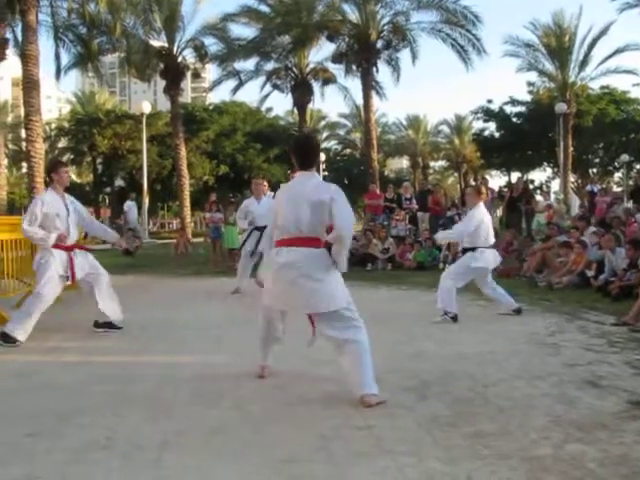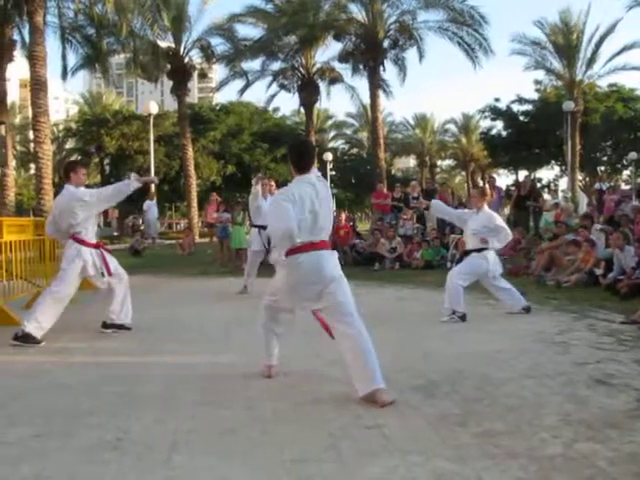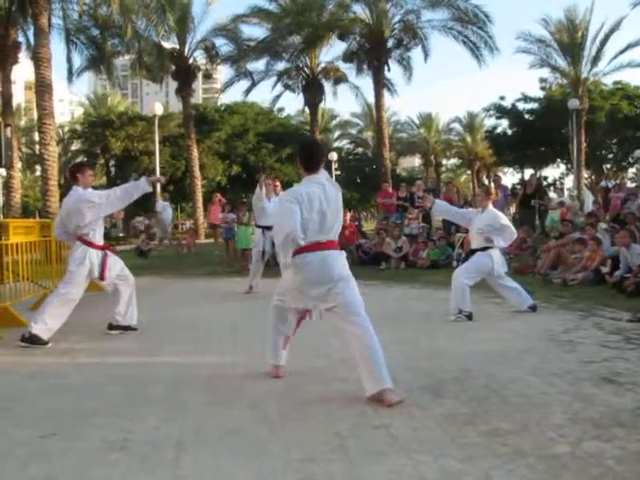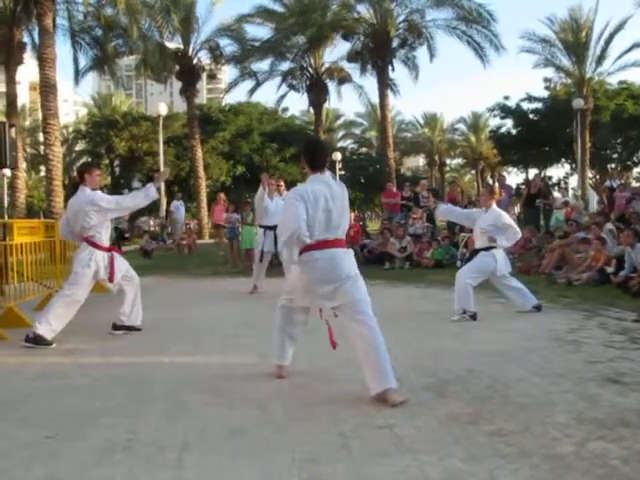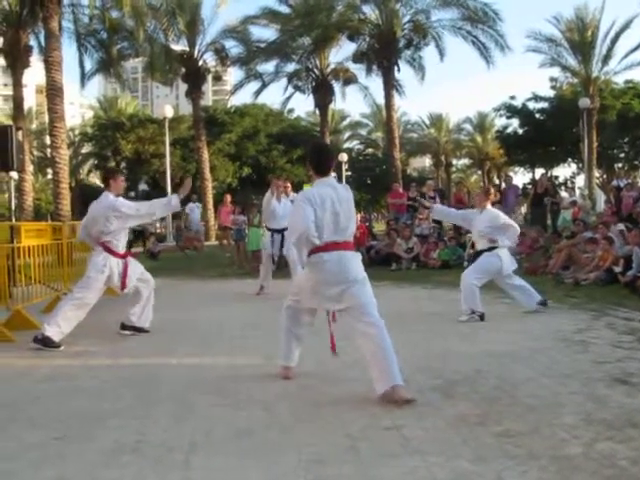
dt=0.4s
person 1, frame 1
left shoulder: (284, 191)
right shoulder: (330, 191)
left elbow: (272, 231)
right elbow: (345, 228)
left wrist: (265, 270)
right wrist: (339, 261)
left hip: (280, 260)
right hip: (314, 262)
left knee: (271, 313)
right knee: (349, 328)
left ankle: (265, 363)
right ankle: (368, 391)
person 1, frame 2
left shoulder: (285, 195)
right shoulder: (323, 187)
left elbow: (283, 231)
left wrist: (277, 254)
left hip: (295, 264)
right hip: (324, 261)
left knee: (270, 309)
right knee: (349, 323)
left ankle: (270, 363)
right ankle: (374, 388)
person 1, frame 3
left shoulder: (293, 195)
right shoulder: (333, 188)
left elbow: (286, 233)
left wrist: (286, 260)
left hip: (303, 264)
right hip: (332, 261)
left knee: (281, 309)
right knee: (357, 321)
left ankle: (276, 364)
right ankle: (382, 387)
person 1, frame 4
left shoulder: (299, 193)
right shoulder: (339, 188)
left elbow: (291, 230)
left wrist: (292, 257)
left hip: (311, 262)
right hip: (340, 259)
left knee: (287, 309)
right knee: (362, 321)
left ankle: (281, 364)
right ankle: (386, 387)
person 1, frame 5
left shoulder: (307, 196)
right shoulder: (345, 191)
left elbow: (301, 232)
left wrist: (305, 259)
left hip: (320, 264)
right hip: (347, 261)
left knee: (293, 310)
right knee: (370, 322)
left ankle: (287, 365)
right ankle: (393, 387)
person 2, frame 1
left shoulder: (71, 201)
right shoulder: (43, 201)
left elbow: (90, 222)
right elbow: (27, 228)
left wrist: (113, 236)
right wrist: (53, 238)
left hip: (72, 253)
right hip: (53, 255)
left knee: (100, 278)
right knee: (44, 294)
left ankle: (106, 319)
person 2, frame 2
left shoulder: (61, 200)
right shoulder: (78, 195)
left elbow: (51, 229)
right elbow: (108, 193)
left wrist: (70, 237)
right wrist: (137, 181)
left hip: (92, 250)
right hip: (80, 252)
left knee: (120, 279)
right knee: (59, 291)
left ankle: (115, 321)
right ankle: (27, 331)
person 2, frame 3
left shoulder: (69, 200)
right shoulder: (86, 197)
left elbow: (59, 232)
right elbow: (117, 195)
left wrist: (78, 239)
right wrist: (147, 181)
left hip: (98, 252)
right hip: (86, 254)
left knee: (126, 280)
right knee: (67, 293)
left ankle: (121, 322)
right ankle: (34, 333)
person 2, frame 4
left shoulder: (76, 200)
right shoulder: (93, 199)
left elbow: (65, 231)
right elbow: (126, 202)
left wrist: (85, 239)
right wrist: (155, 185)
left hip: (104, 254)
right hip: (92, 255)
left knee: (130, 281)
right knee: (72, 295)
left ankle: (125, 322)
right ankle: (38, 333)
person 2, frame 5
left shoulder: (98, 204)
right shoulder: (116, 205)
left elbow: (83, 233)
right elbow: (148, 209)
right wrist: (179, 195)
left hip: (118, 259)
right hip: (106, 260)
left knee: (145, 283)
right knee: (81, 298)
left ankle: (134, 323)
right ankle: (46, 334)
person 3, frame 1
left shoulder: (477, 214)
right shoulder: (480, 213)
left elbow: (461, 232)
left wrist: (440, 236)
left hip: (475, 256)
right hip: (483, 255)
left knee: (448, 277)
right knee: (487, 285)
left ankle: (450, 313)
right ankle: (513, 307)
person 3, frame 2
left shoulder: (490, 216)
right shoulder: (469, 215)
left elbow: (506, 234)
right elbow: (450, 213)
left wrist: (490, 242)
right wrist: (430, 204)
left hip: (481, 257)
right hip: (474, 256)
left knee: (454, 277)
right knee: (496, 283)
left ankle: (458, 313)
right ankle: (522, 306)
person 3, frame 3
left shoulder: (495, 215)
right shoulder: (474, 214)
left elbow: (511, 233)
right elbow: (454, 212)
left wrist: (495, 240)
right wrist: (434, 203)
left hip: (486, 255)
right hip: (479, 254)
left knee: (460, 276)
right knee: (502, 282)
left ankle: (464, 312)
right ankle: (529, 304)
person 3, frame 4
left shoulder: (499, 215)
right shoulder: (479, 214)
left elbow: (515, 232)
right elbow: (459, 214)
left wrist: (498, 240)
right wrist: (438, 206)
left hip: (490, 255)
right hip: (484, 254)
left knee: (463, 276)
right knee: (506, 282)
left ankle: (468, 312)
right ankle: (533, 304)
person 3, frame 5
left shoulder: (494, 215)
right shoulder: (474, 214)
left elbow: (514, 229)
right elbow: (452, 214)
left wrist: (499, 241)
right wrist: (432, 207)
left hip: (494, 255)
right hip: (487, 255)
left knee: (468, 278)
right knee: (510, 281)
left ankle: (476, 312)
right ankle: (538, 301)
person 4, frame 1
left shoulder: (270, 201)
right shoulder: (247, 203)
right elbow: (239, 218)
right wrist: (246, 225)
right hip: (252, 235)
right knee: (245, 261)
right ankle: (238, 286)
person 4, frame 2
right shoulder: (254, 198)
right elbow: (255, 192)
right wrist: (256, 182)
right hip: (258, 233)
right knee: (252, 261)
right ankle: (246, 285)
person 4, frame 3
left shoulder: (277, 201)
right shoulder: (258, 199)
right elbow: (259, 194)
right wrist: (260, 184)
right hip: (262, 233)
right knee: (257, 261)
right ankle: (252, 285)
person 4, frame 4
left shoulder: (280, 201)
right shoulder: (260, 199)
right elbow: (261, 195)
right wrist: (263, 183)
right hip: (265, 233)
right knee: (260, 261)
right ankle: (256, 285)
person 4, frame 5
left shoulder: (288, 202)
right shoulder: (268, 201)
right elbow: (267, 207)
right wrist: (272, 190)
left hip: (286, 235)
right hip: (272, 236)
left knee: (294, 261)
right knee: (267, 263)
right ankle: (262, 286)
